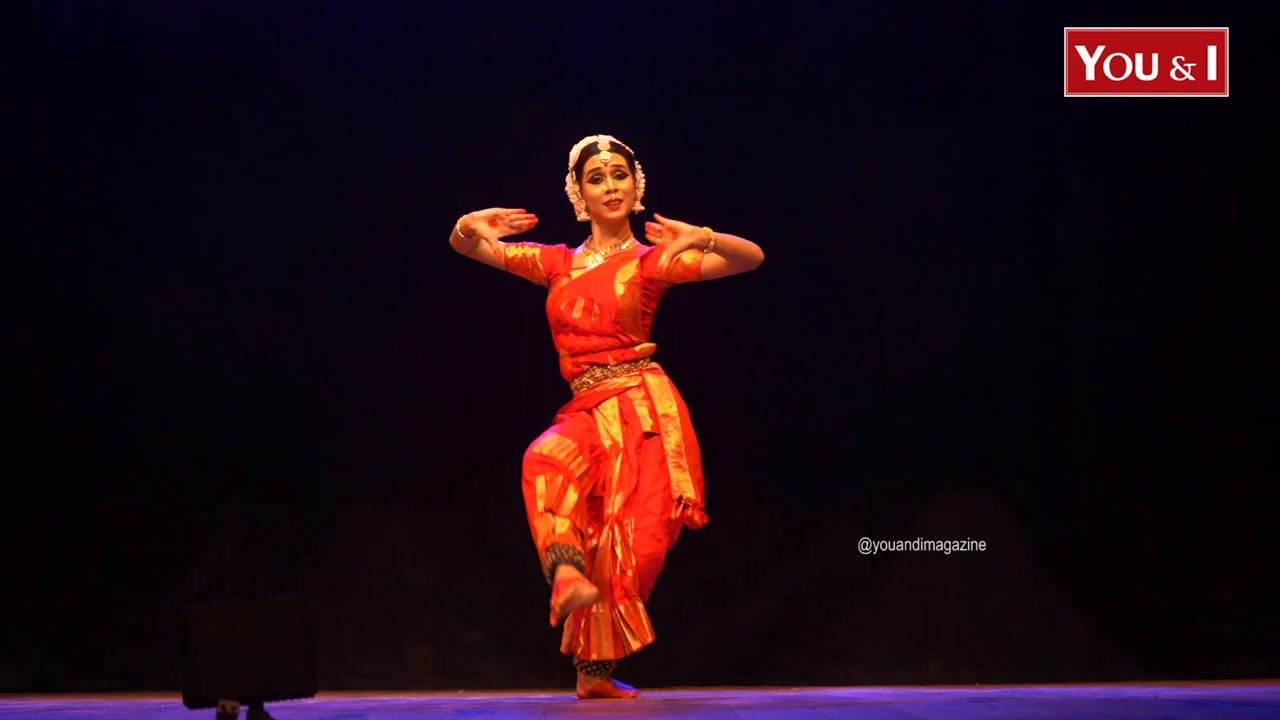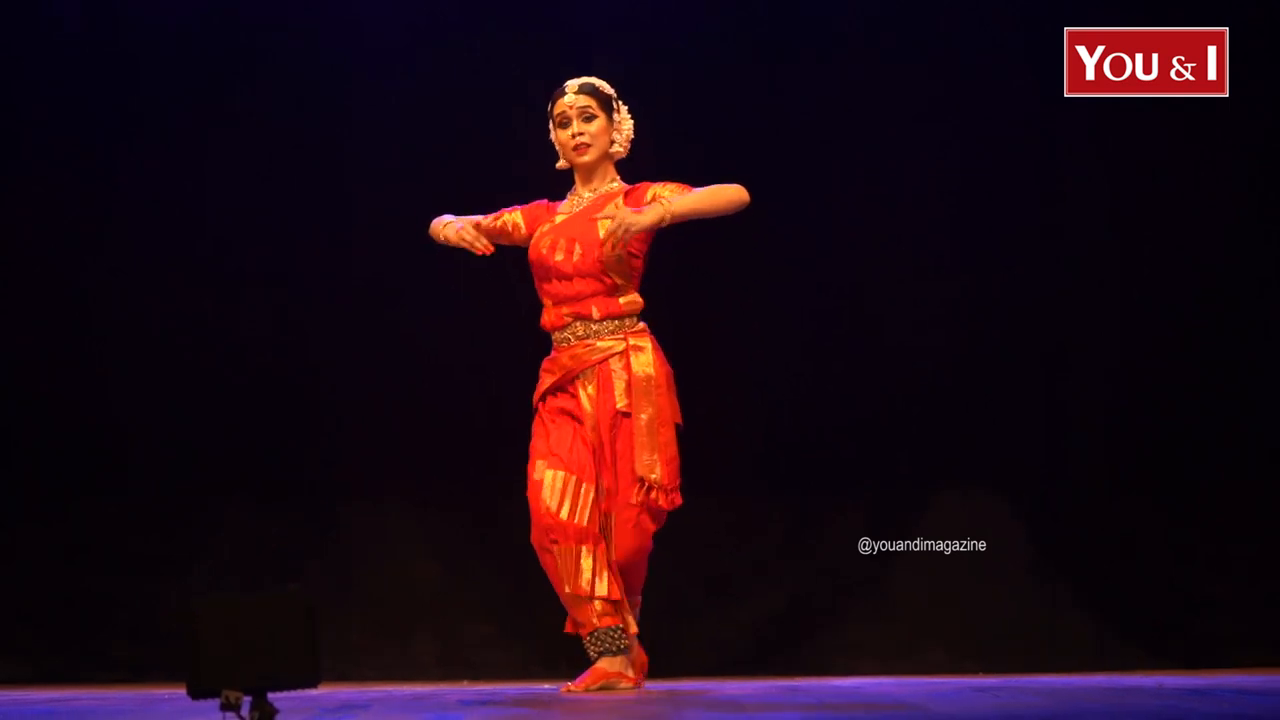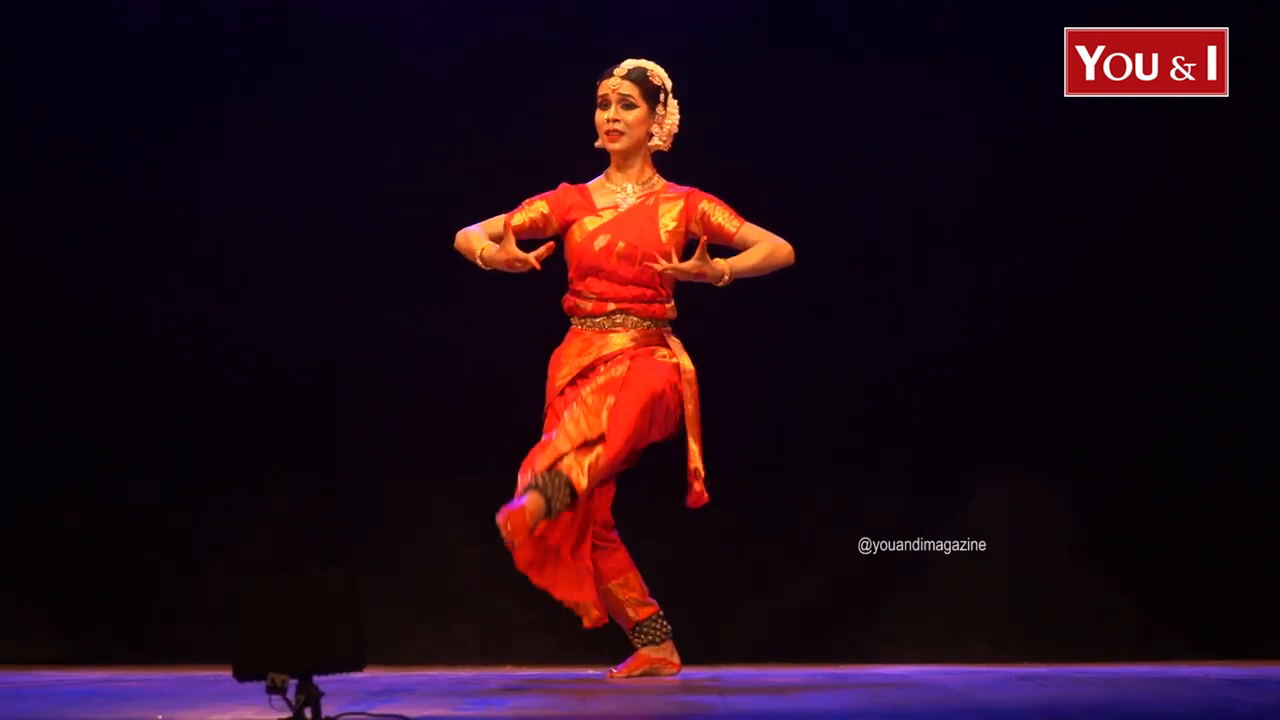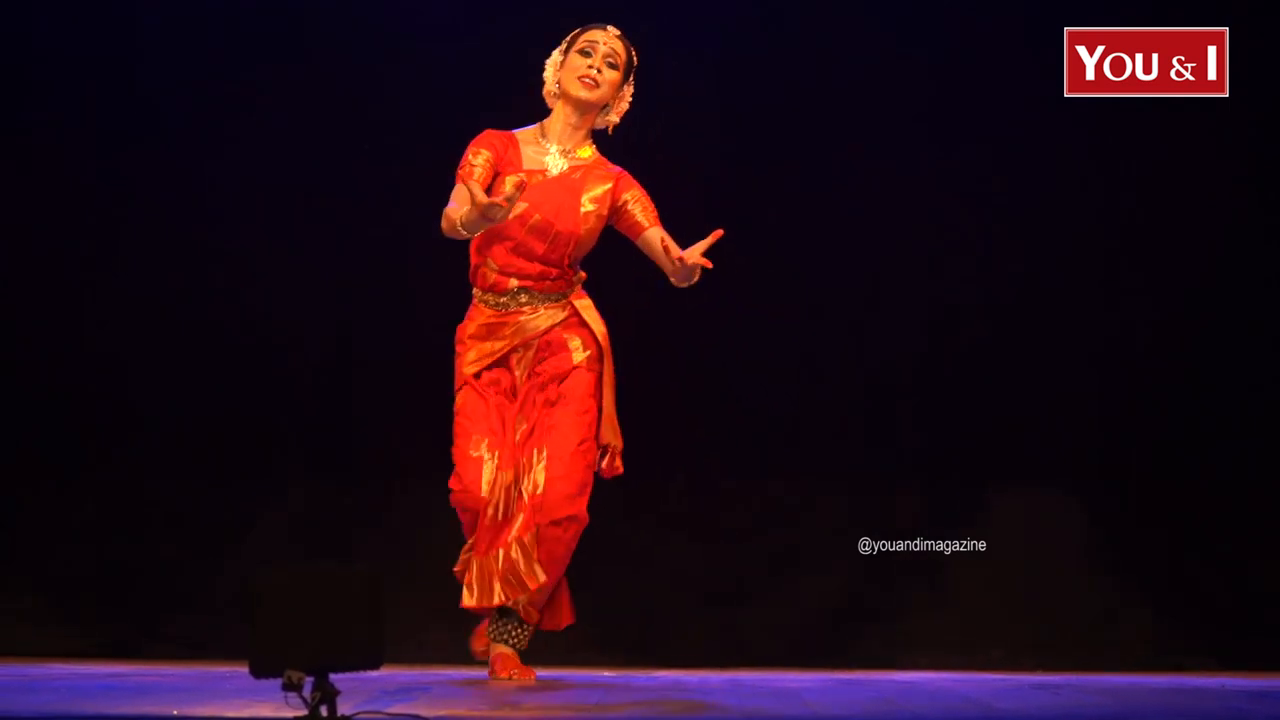
dt=1s
person 1, frame 1
left shoulder: (653, 260)
right shoulder: (557, 261)
left elbow: (753, 258)
right elbow: (464, 245)
left wrist: (703, 240)
right wrist: (472, 224)
left hip: (644, 409)
right hip: (585, 414)
left knee: (636, 541)
right knee: (547, 463)
left ankle: (594, 664)
right ankle: (571, 578)
person 1, frame 2
left shoulder: (639, 198)
right shoulder: (541, 215)
left elbow: (736, 195)
right elbow: (442, 224)
left wrist: (653, 218)
right wrist: (460, 232)
left hip: (626, 367)
right hip: (564, 377)
left knee: (623, 521)
right knee: (557, 511)
left ankle: (623, 637)
right ankle: (610, 655)
person 1, frame 3
left shoulder: (683, 203)
right shoulder: (570, 201)
left elbow: (780, 250)
right elbow: (467, 236)
left wrist: (715, 271)
right wrist: (494, 255)
left hip: (648, 359)
right hip: (579, 365)
right knee: (586, 519)
left ankle: (541, 497)
right ankle: (655, 643)
person 1, frame 4
left shoulder: (611, 183)
right shoulder: (494, 148)
left elbow: (676, 265)
right elbow: (452, 221)
left wrist: (689, 267)
right wrist: (478, 216)
left hip: (563, 339)
right hip: (487, 338)
left knee: (553, 495)
right knee: (483, 485)
left ankle: (508, 632)
right ankle: (492, 610)
